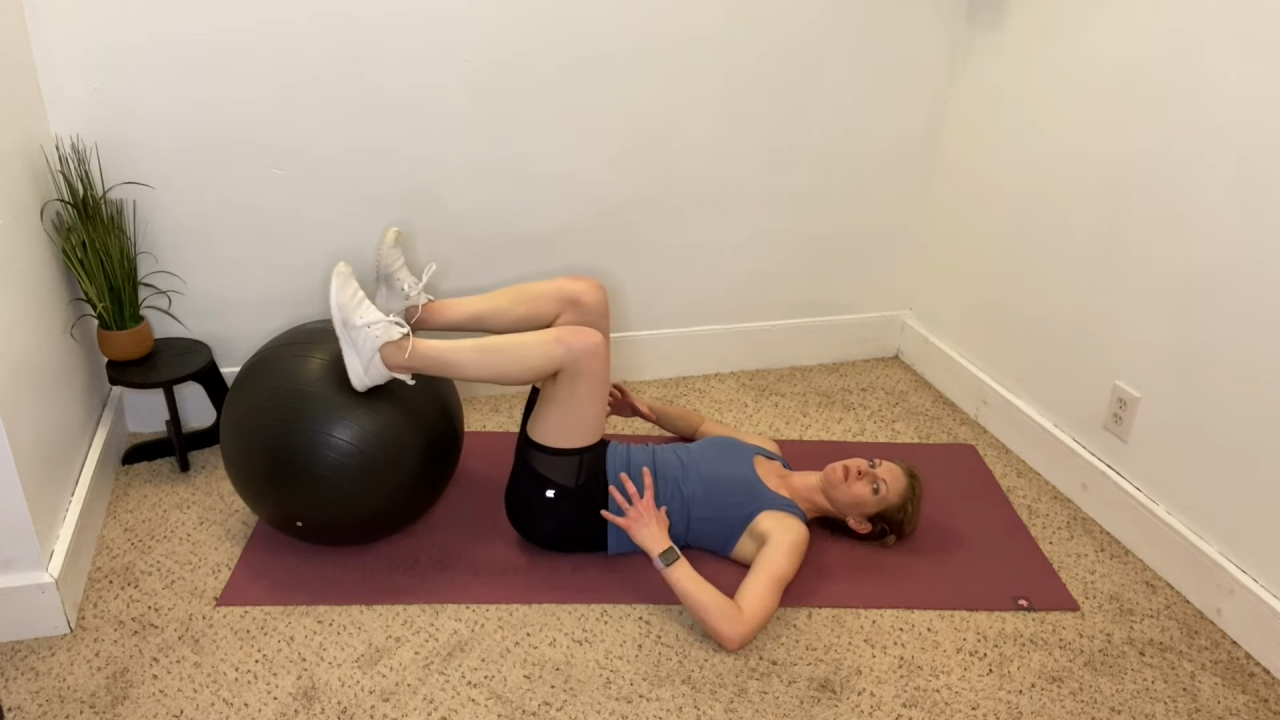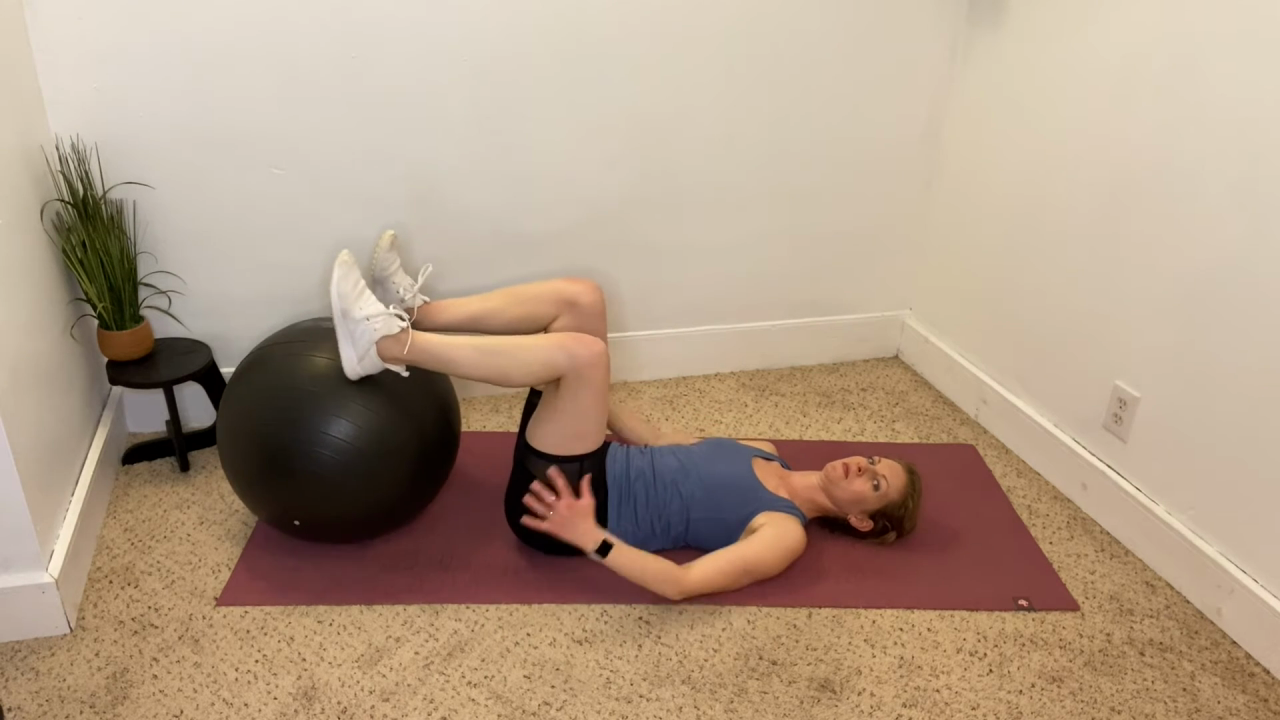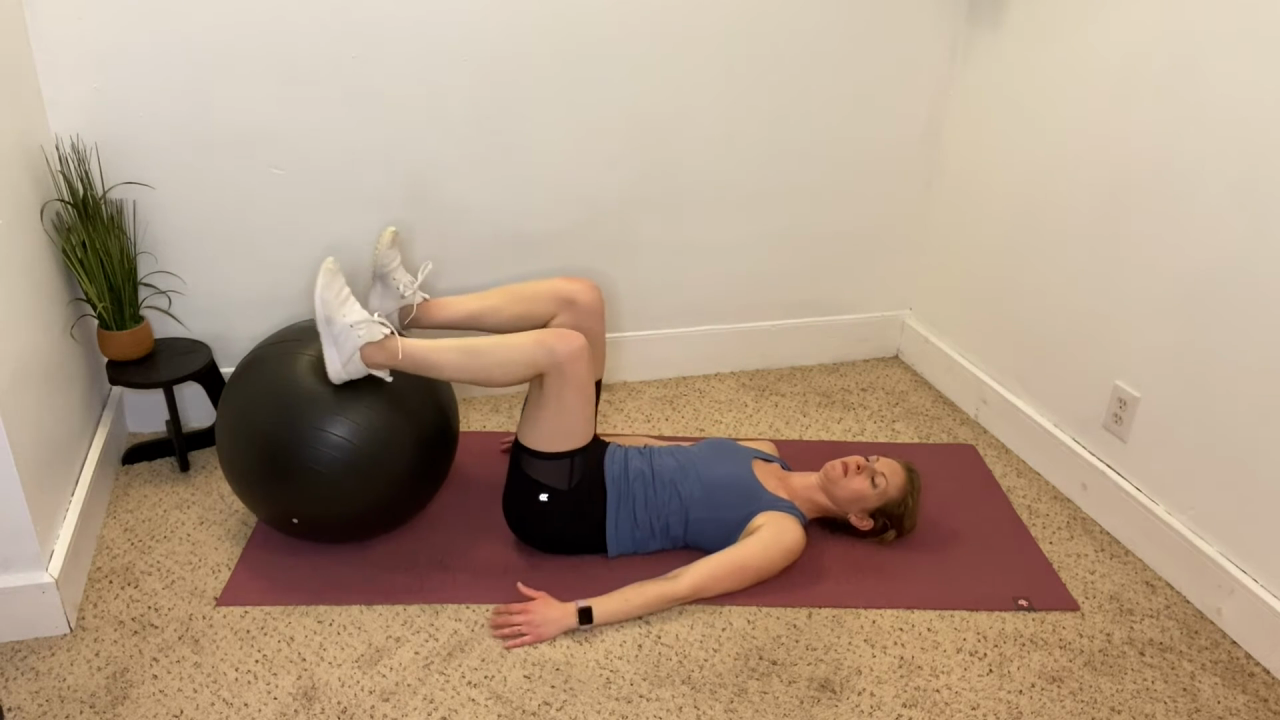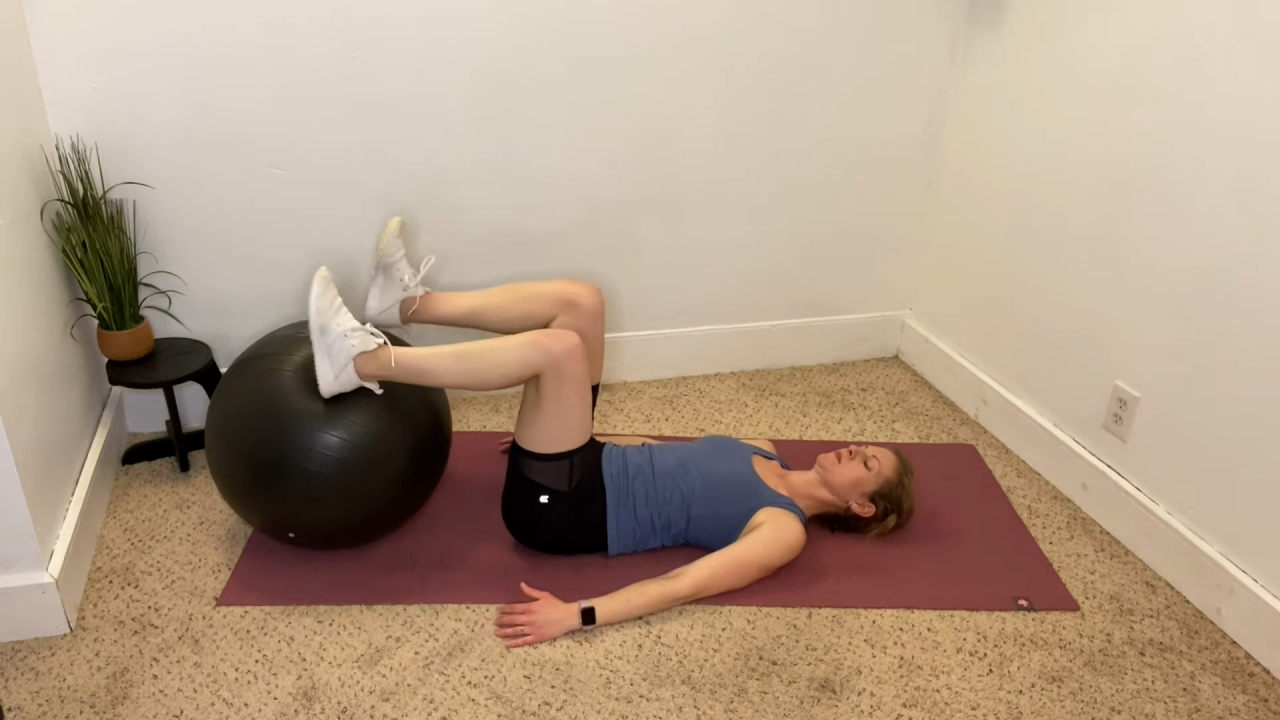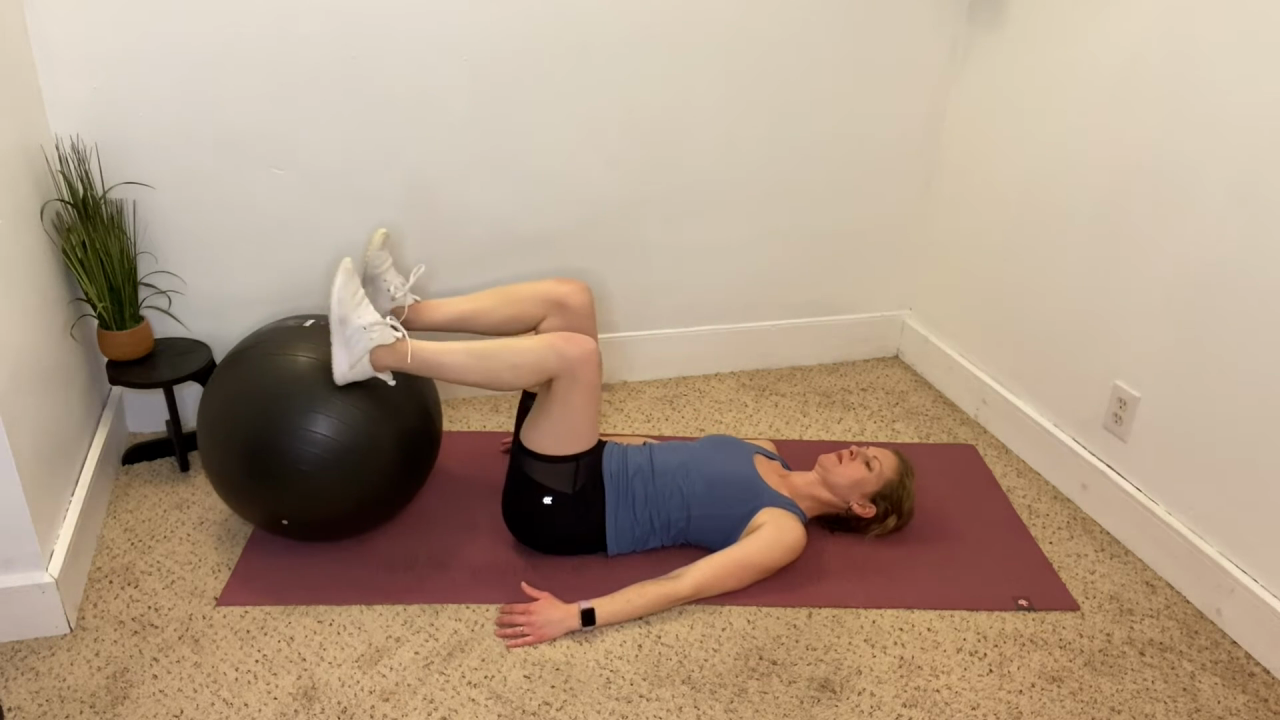
dt=0.5s
person 1, frame 1
left shoulder: (788, 532)
right shoulder: (767, 451)
left elbow: (734, 629)
right elbow: (701, 427)
left wrist: (660, 547)
right wrist: (644, 408)
left hip: (566, 506)
right hip: (595, 465)
left knee: (581, 345)
right knee: (582, 296)
left ankle: (390, 354)
right ankle: (414, 310)
person 1, frame 2
left shoulder: (785, 533)
right shoulder: (763, 454)
left elbow: (682, 582)
left wrist: (592, 538)
right wrist: (591, 405)
left hip: (564, 496)
right hip: (596, 469)
left knee: (583, 353)
right knee: (579, 297)
left ankle: (387, 345)
right ankle: (412, 311)
person 1, frame 3
left shoulder: (785, 534)
right shoulder: (766, 453)
left elbow: (682, 586)
left wrist: (574, 615)
right wrist: (547, 431)
left hip: (564, 509)
right hip: (595, 466)
left knee: (563, 347)
right knee: (577, 297)
left ankle: (372, 351)
right ankle: (409, 309)
person 1, frame 4
left shoulder: (785, 531)
right shoulder: (763, 452)
left elbow: (686, 584)
left wrist: (577, 616)
right wrist: (549, 429)
left hip: (563, 509)
right hip: (591, 468)
left knee: (556, 349)
right knee: (580, 300)
left ankle: (363, 360)
right ankle: (407, 304)
person 1, frame 5
left shoulder: (785, 531)
right shoulder: (764, 451)
left elbow: (686, 584)
left wrist: (576, 616)
right wrist: (547, 431)
left hip: (563, 509)
right hip: (595, 466)
left knee: (574, 352)
right knee: (567, 298)
left ankle: (380, 352)
right ankle: (403, 311)
